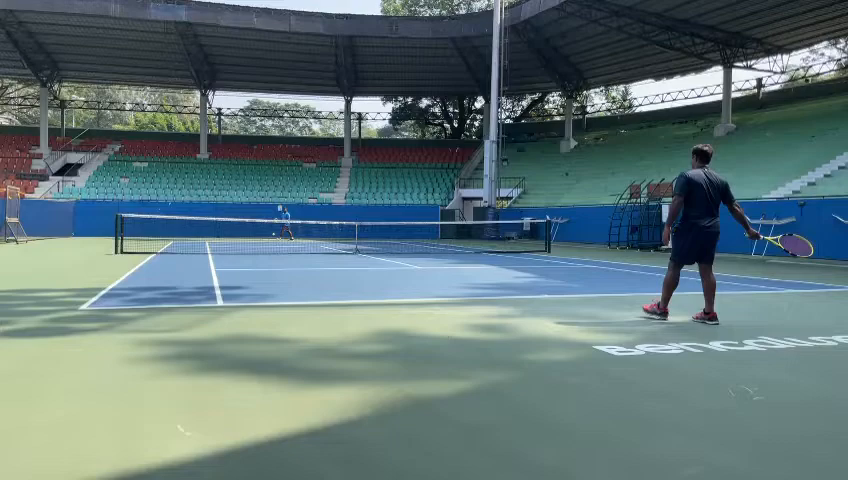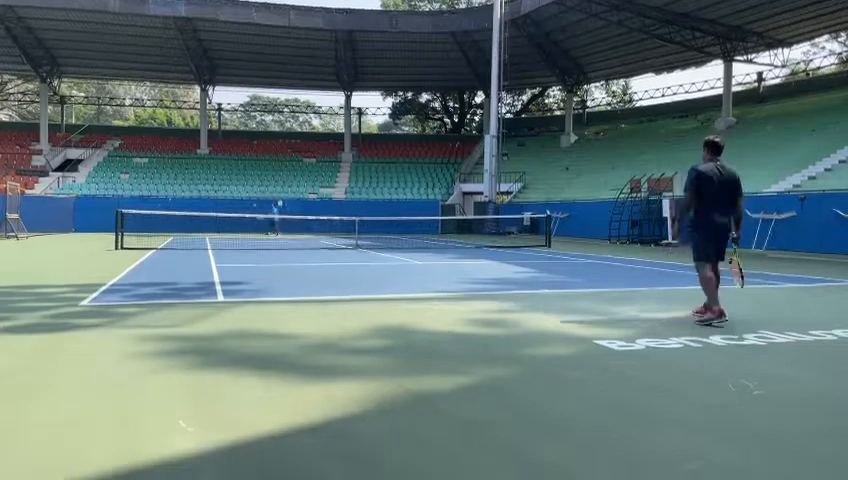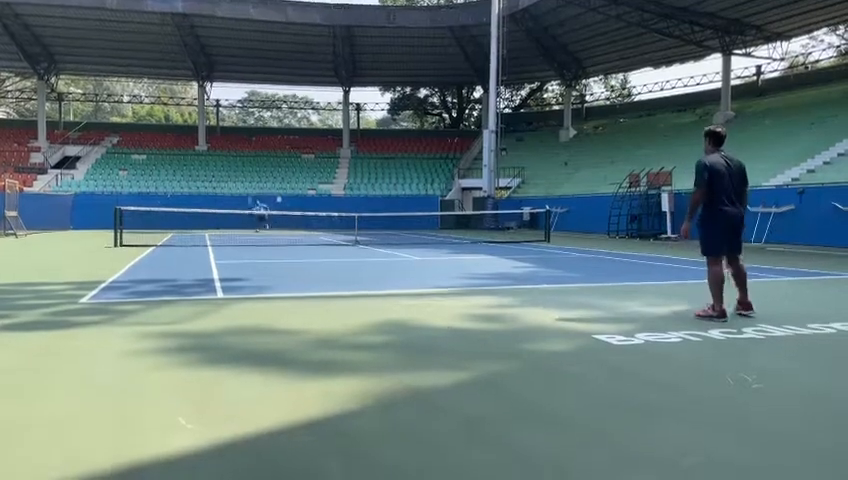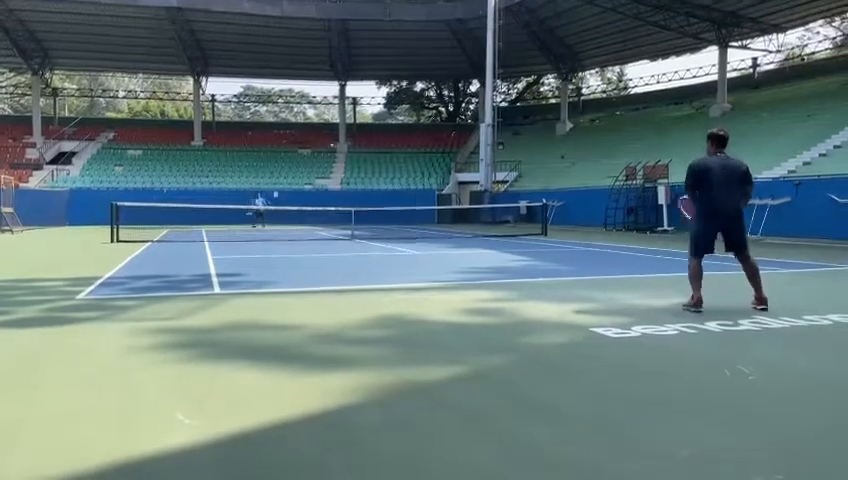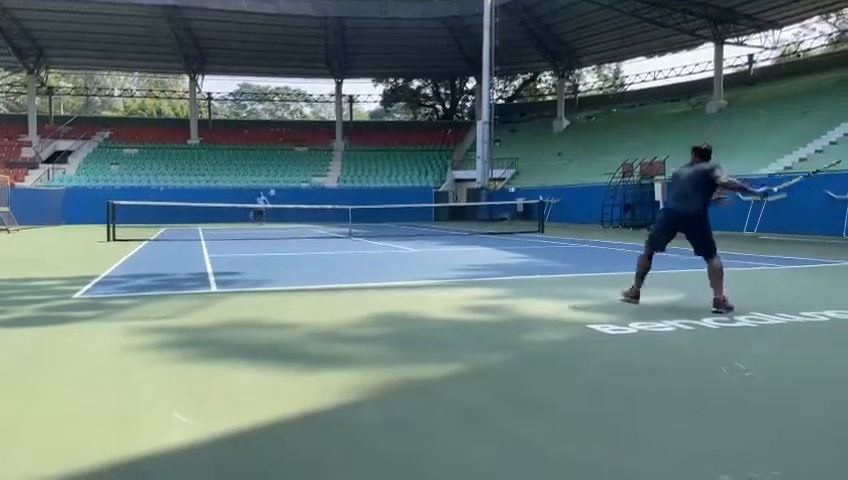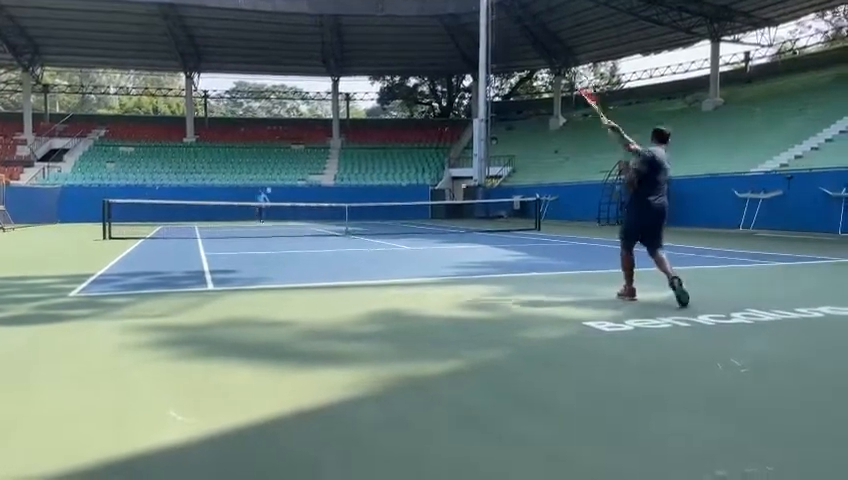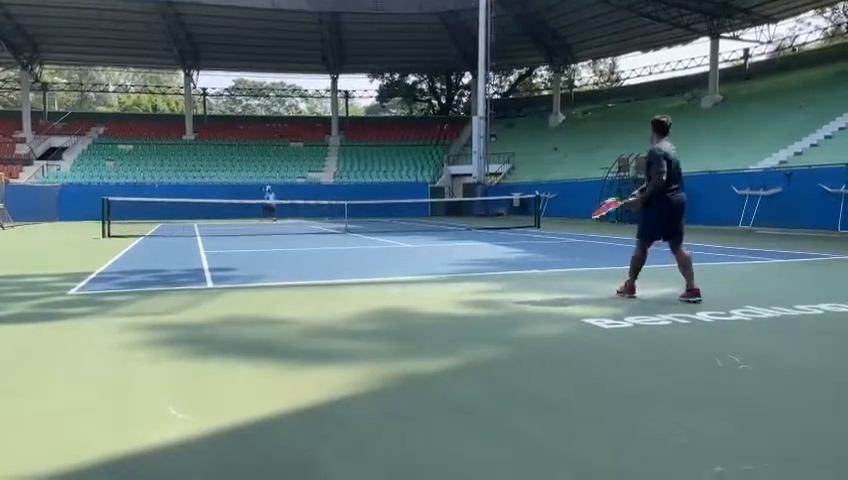
dt=0.5s
person 1, frame 1
left shoulder: (686, 177)
right shoulder: (720, 180)
left elbow: (677, 203)
right elbow: (734, 207)
left wrist: (667, 227)
right wrist: (748, 228)
left hip: (689, 229)
right hip: (711, 230)
left knee: (674, 267)
right knee: (706, 270)
left ankle: (662, 307)
right ankle: (709, 312)
person 1, frame 2
left shoulder: (698, 171)
right shoulder: (732, 174)
left elbow: (688, 200)
right elbow: (738, 205)
left wrist: (679, 220)
right wrist: (736, 229)
left hip: (702, 225)
right hip: (723, 226)
left knee: (703, 266)
right knee: (713, 265)
left ankle: (715, 309)
right ankle: (710, 306)
person 1, frame 3
left shoulder: (705, 163)
right shoulder: (738, 164)
left elbow: (699, 194)
right elbow: (744, 193)
left wrist: (688, 220)
left hip: (714, 218)
right hip: (736, 217)
left knee: (714, 262)
right knee: (734, 259)
left ankle: (717, 309)
right ankle: (744, 303)
person 1, frame 4
left shoulder: (697, 165)
right shoulder: (740, 166)
left elbow: (690, 193)
right elbow: (748, 193)
left wrist: (698, 211)
left hip: (707, 216)
right hip: (733, 216)
left knee: (695, 257)
right knee: (745, 256)
left ankle: (696, 298)
right ankle: (760, 298)
person 1, frame 5
left shoulder: (678, 172)
right shoulder: (712, 168)
right elbow: (724, 182)
right wrist: (752, 191)
left hip: (670, 213)
right hip: (696, 216)
left knee: (649, 251)
right knee: (712, 258)
left ankle: (634, 291)
right ankle: (719, 298)
person 1, frame 6
left shoulder: (649, 153)
right shoulder: (662, 157)
left elbow: (633, 177)
right elbow: (634, 148)
left wrist: (626, 172)
right wrist: (618, 131)
left hip: (640, 206)
right hip: (659, 207)
left knee: (626, 246)
right knee: (655, 249)
left ankle: (629, 288)
right ankle: (673, 278)
person 1, frame 7
left shoulder: (656, 151)
right shoulder: (672, 150)
left elbow: (659, 179)
left wrist: (641, 199)
right wrist: (640, 191)
left hip: (659, 204)
right hip: (677, 201)
left knee: (642, 245)
right knee: (677, 246)
left ankle: (629, 286)
right ankle: (692, 289)
